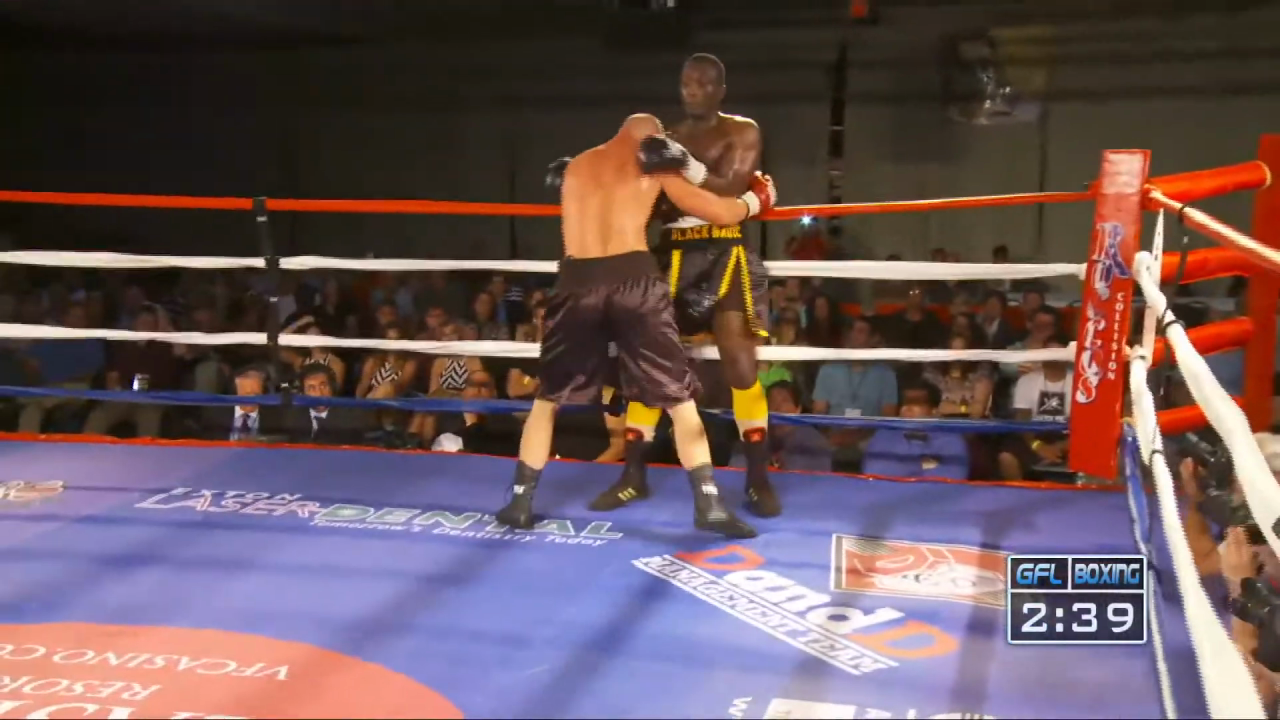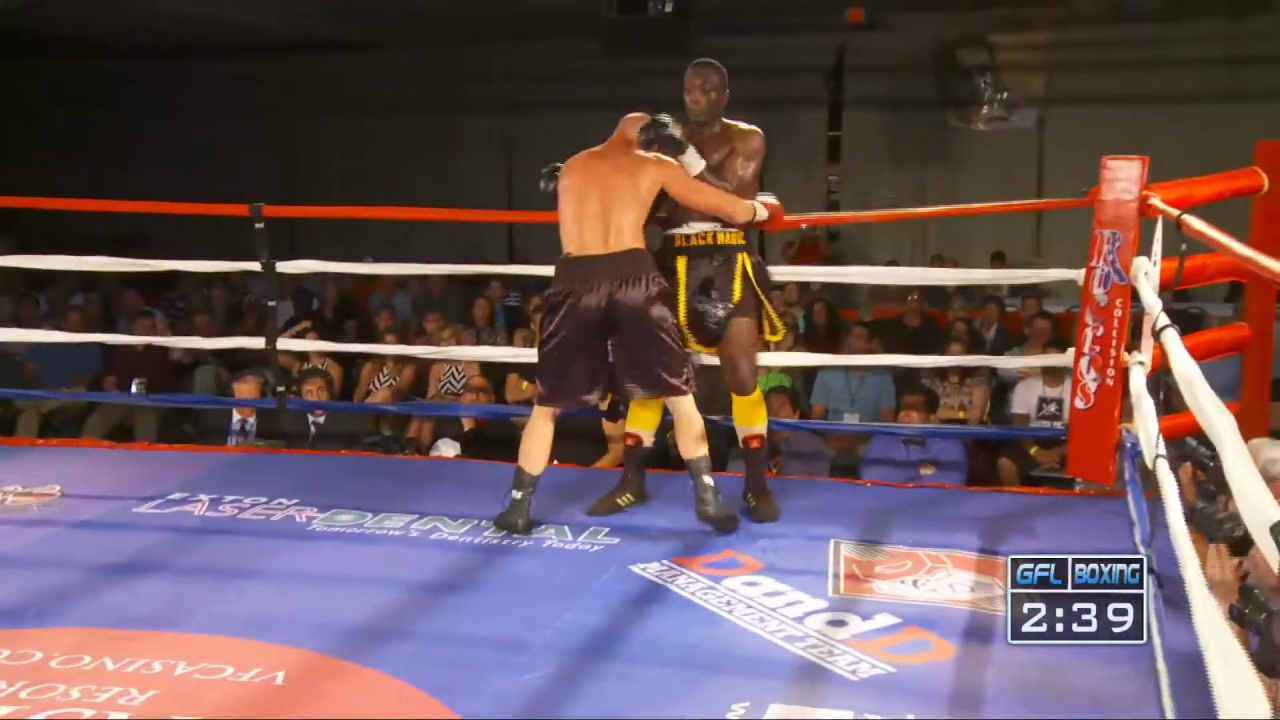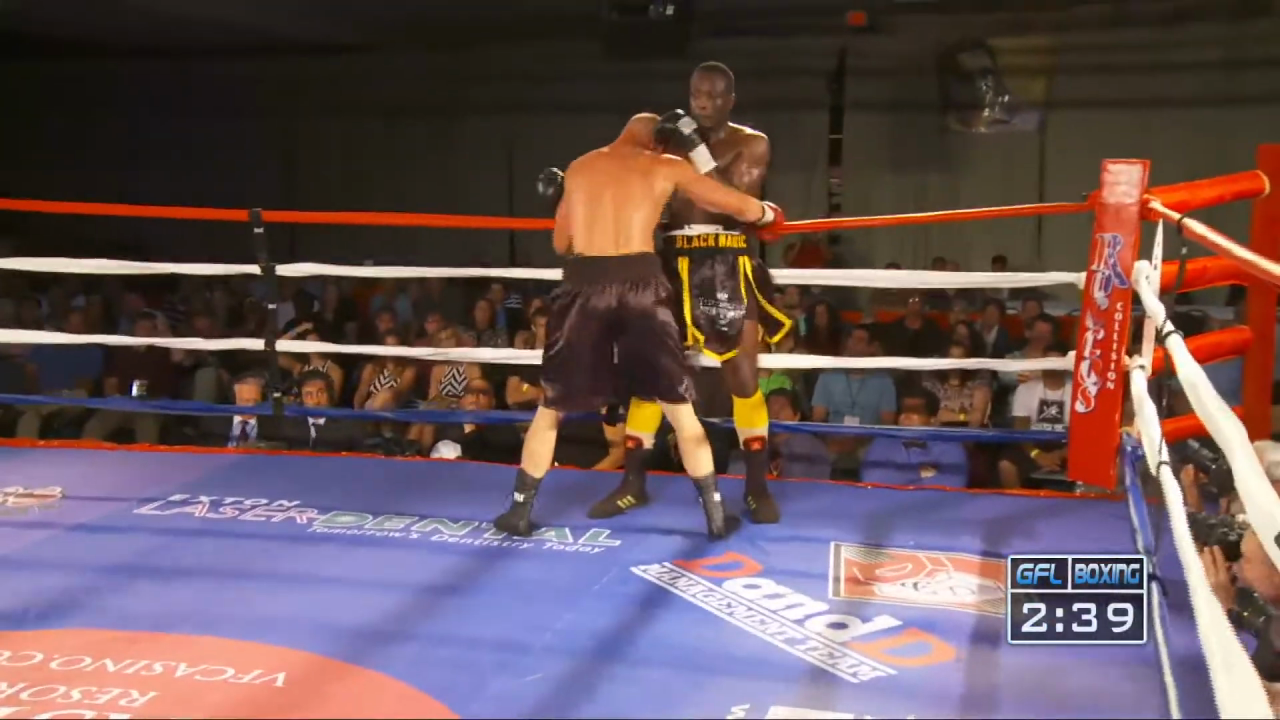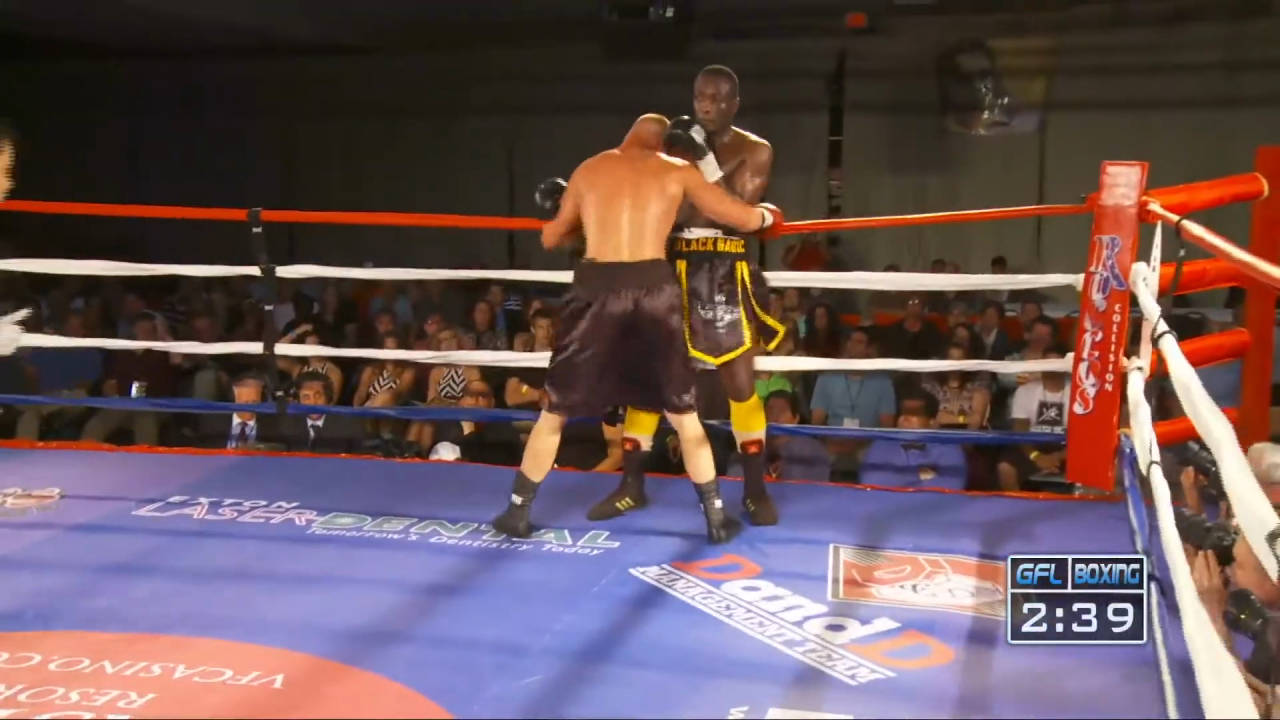
dt=0.1s
person 1, frame 1
left shoulder: (743, 131)
right shoulder: (667, 137)
left elbow: (729, 192)
left wrist: (684, 162)
left hip: (724, 257)
right hip: (672, 256)
left knee: (741, 369)
left ankle: (759, 480)
right ankle: (633, 476)
person 1, frame 2
left shoulder: (747, 138)
right shoulder: (668, 142)
left elbow: (733, 196)
left wrist: (686, 155)
left hip: (727, 263)
right hip: (674, 262)
left knee: (741, 376)
left ankle: (757, 485)
right ankle: (632, 481)
person 1, frame 3
left shoulder: (752, 143)
left wrist: (698, 150)
left hip: (728, 266)
right hip: (675, 264)
left knee: (743, 379)
left ankle: (757, 487)
right ankle: (632, 484)
person 1, frame 4
left shoulder: (755, 150)
right shoulder: (675, 146)
left wrist: (704, 157)
left hip: (725, 269)
right hip: (673, 267)
left knee: (739, 382)
left ankle: (756, 490)
right ankle: (631, 485)
person 2, frame 1
left shoulder: (575, 166)
right shoulder: (654, 167)
right elbow: (721, 212)
right wrist: (755, 199)
left hip: (576, 283)
right hip: (635, 281)
left knee: (548, 398)
right knee: (679, 399)
left ankle: (519, 503)
right ankle: (710, 506)
person 2, frame 2
left shoulder: (571, 167)
right shoulder: (656, 165)
right elbow: (729, 208)
right wrist: (763, 209)
left hip: (575, 282)
right hip: (633, 278)
left knee: (547, 402)
right knee: (678, 394)
left ankle: (518, 508)
right ankle: (708, 498)
person 2, frame 3
left shoulder: (581, 167)
right shoulder: (668, 166)
left elbow: (563, 243)
right elbow: (741, 206)
right wrist: (768, 215)
left hip: (585, 283)
right hip: (642, 283)
left knee: (553, 404)
right knee: (678, 403)
left ankle: (520, 510)
right ankle: (715, 510)
person 2, frame 4
left shoulder: (588, 169)
right shoulder: (677, 171)
left elbow: (551, 238)
right elbow: (743, 218)
right wrist: (767, 217)
left hip: (596, 289)
right hip: (654, 288)
left knee: (556, 410)
right knee: (683, 412)
left ankle: (518, 511)
right ankle: (716, 517)
